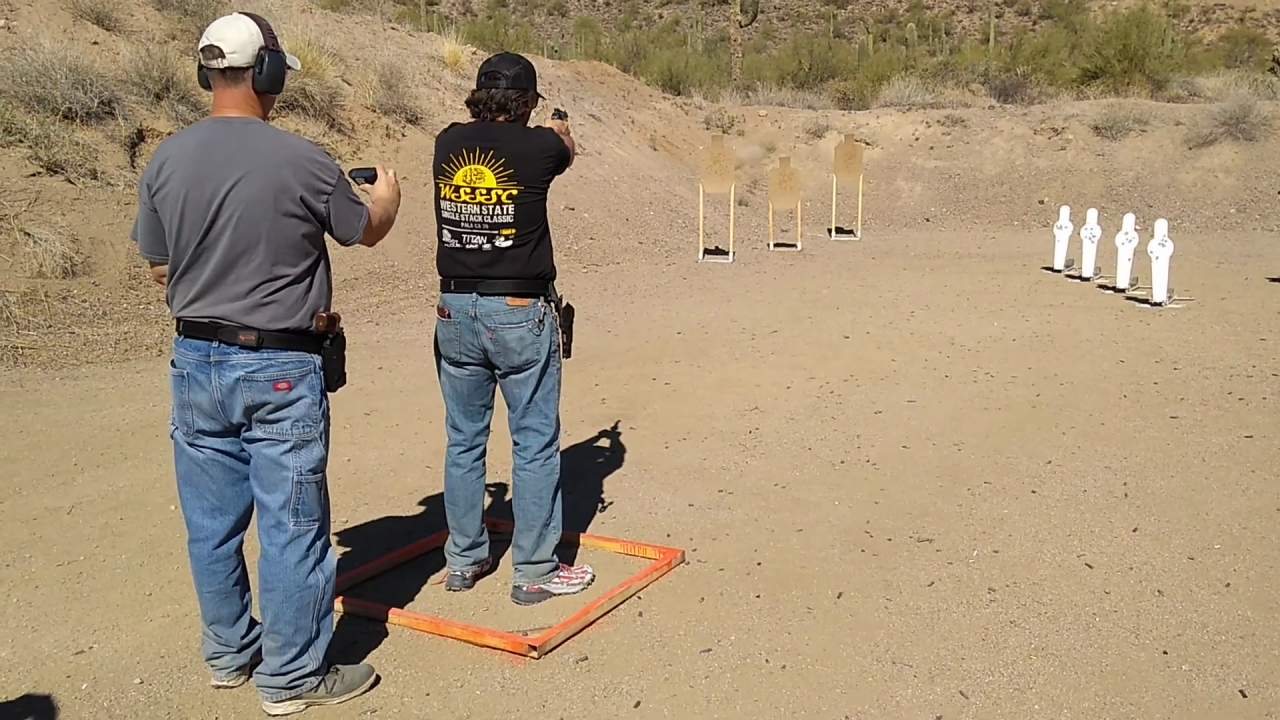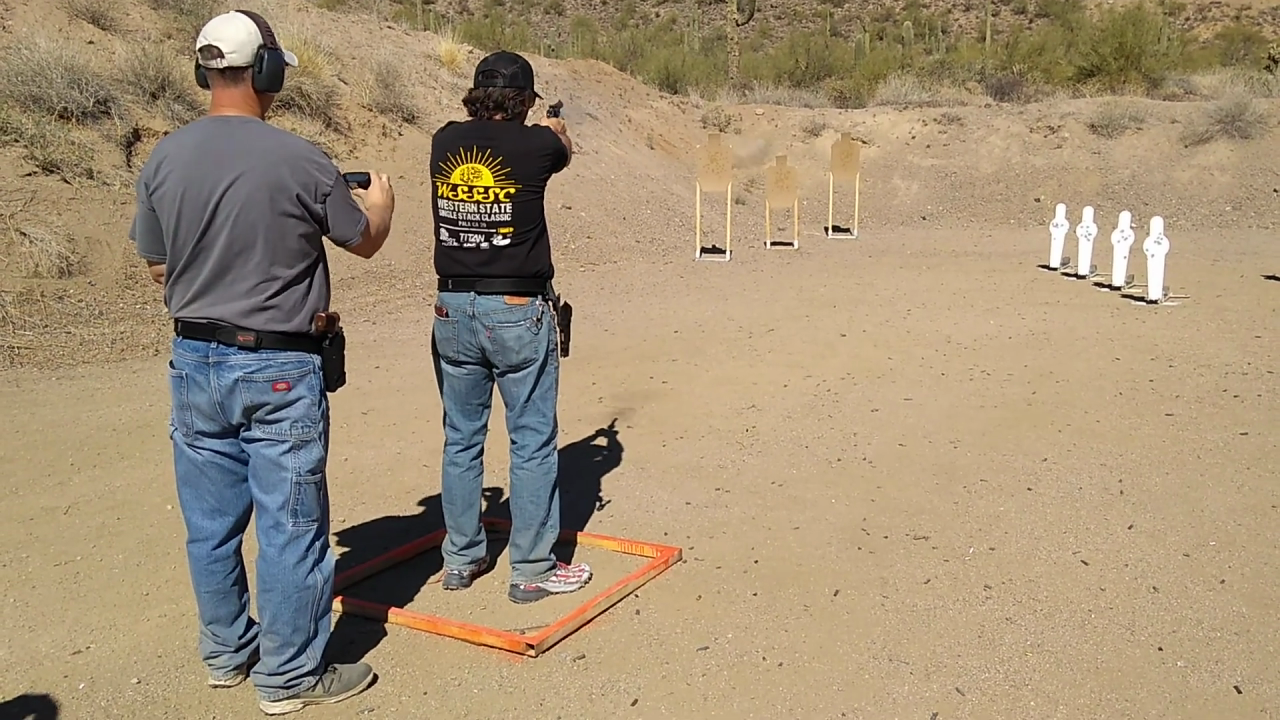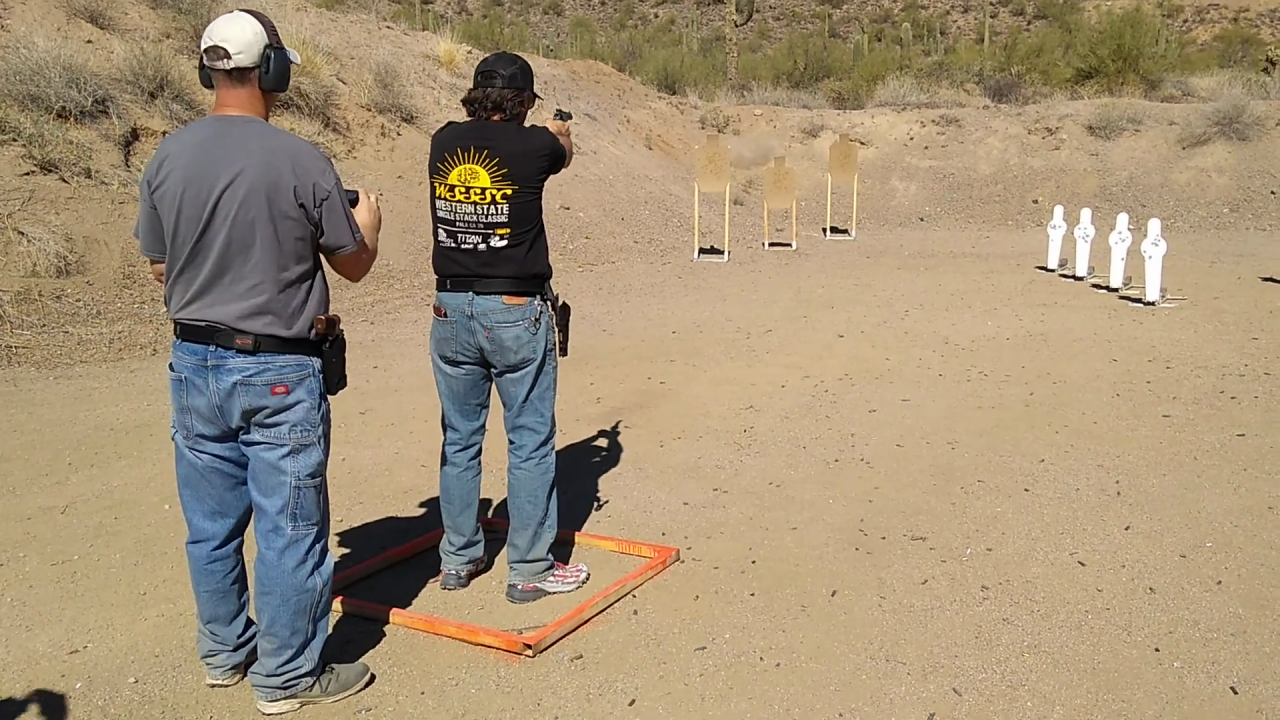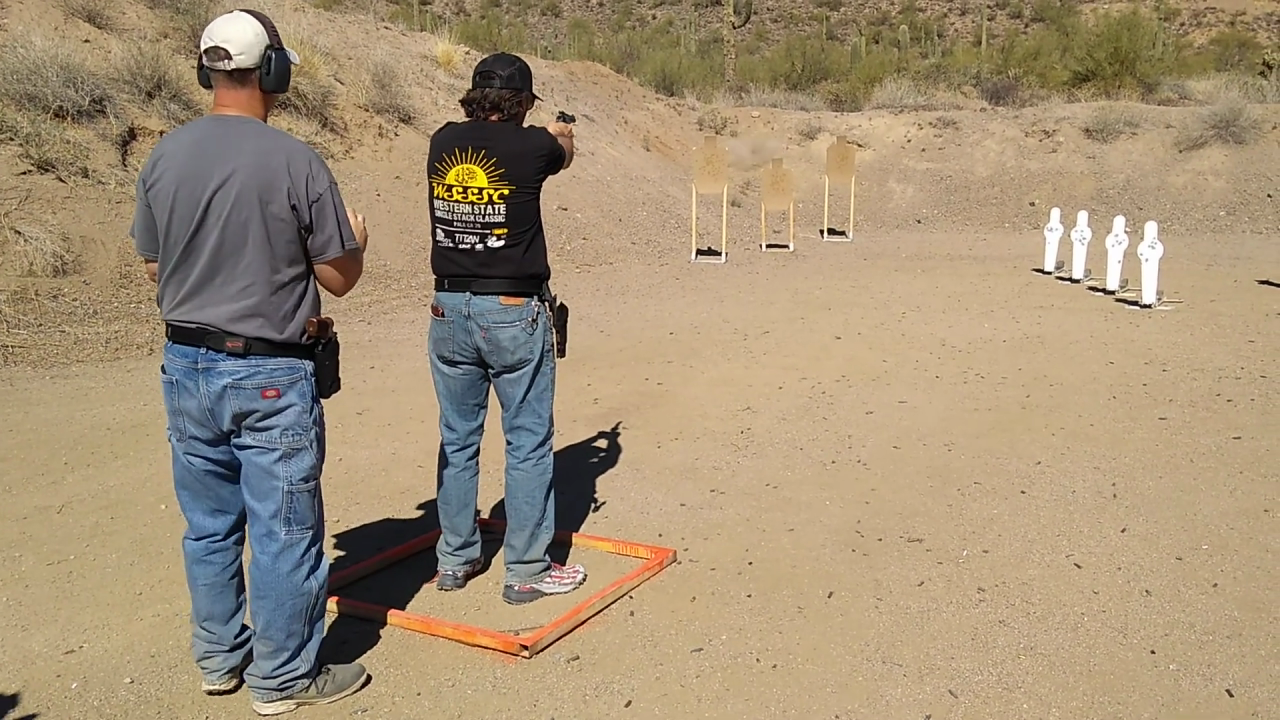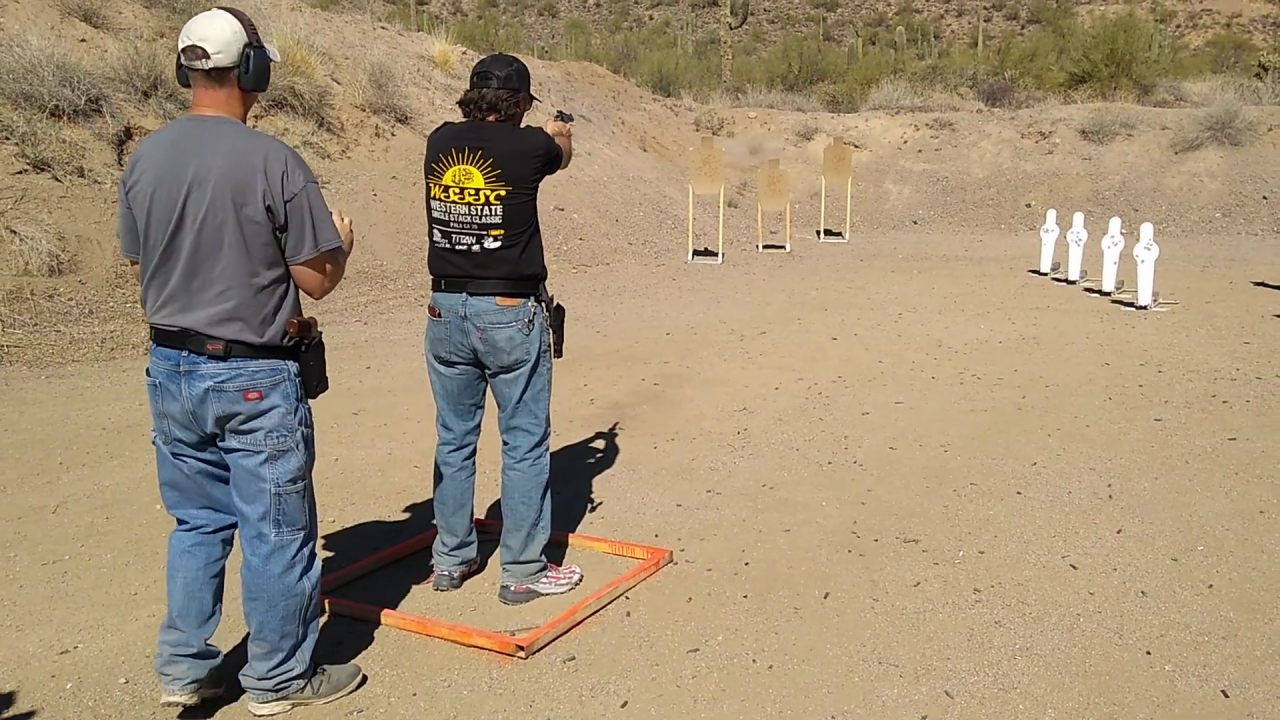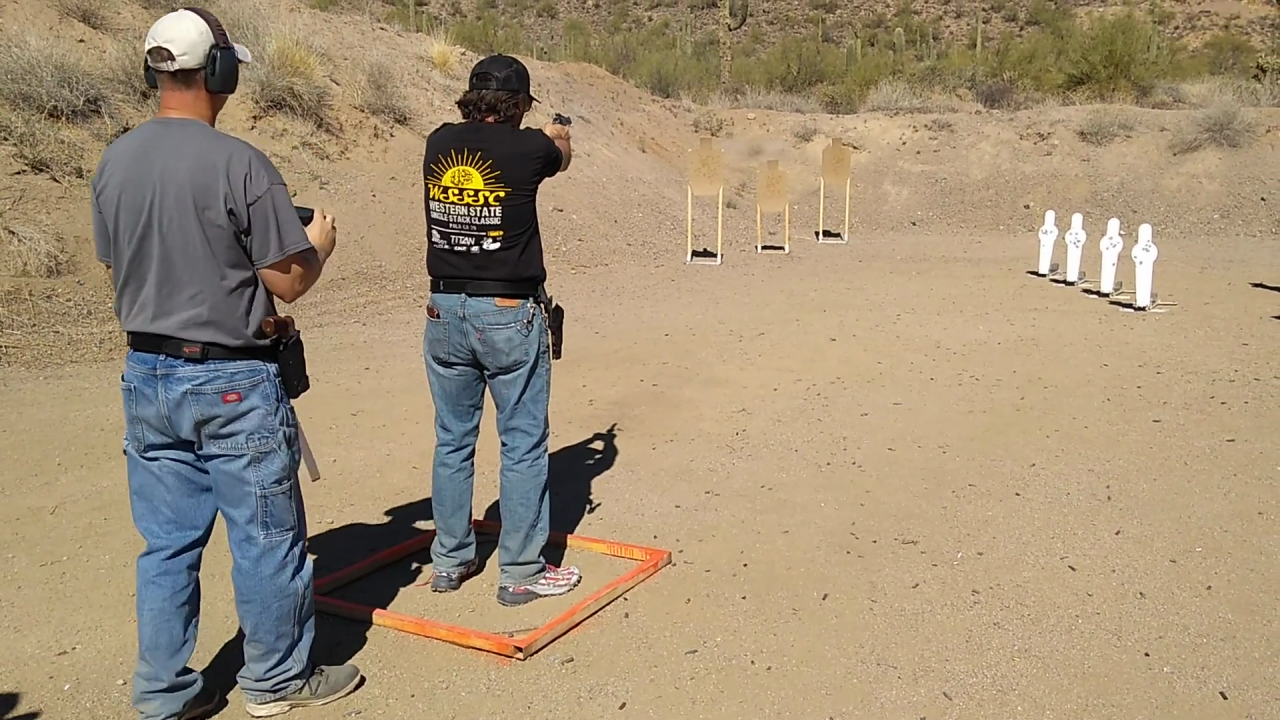
dt=0.2s
person 1, frame 1
left shoulder: (165, 161)
right shoulder: (301, 161)
left elbow: (160, 268)
right elbow: (367, 232)
right wrist: (387, 197)
left hip: (196, 363)
right hip: (279, 370)
left knee: (211, 523)
right knee: (291, 525)
left ankle: (229, 652)
person 1, frame 2
left shoulder: (163, 159)
right shoulder: (298, 160)
left elbow: (158, 268)
right elbow: (365, 241)
right wrist: (380, 202)
left hip: (195, 362)
right hip: (278, 370)
left knee: (210, 523)
right knee: (290, 526)
left ankle: (226, 651)
person 1, frame 3
left shoulder: (166, 158)
right shoulder: (300, 161)
left elbow: (160, 267)
right elbow: (355, 264)
right wrist: (368, 222)
left hip: (195, 364)
right hip: (277, 372)
left knee: (210, 525)
right knee: (288, 529)
left ankle: (225, 651)
person 1, frame 4
left shoulder: (163, 156)
right shoulder: (297, 163)
left elbow: (155, 266)
right elbow: (340, 278)
right wrist: (356, 240)
left hip: (186, 365)
right hip: (270, 374)
left knee: (209, 526)
right knee: (283, 531)
left ankle: (219, 656)
person 1, frame 5
left shoulder: (143, 158)
right shoulder: (273, 163)
left elbow: (138, 265)
right elbow: (318, 279)
right wrist: (341, 242)
left hip: (170, 369)
right hip: (254, 377)
left knee: (198, 522)
right knee: (274, 533)
person 1, frame 6
left shoulder: (113, 162)
right shoulder: (238, 163)
left elbow: (115, 268)
right elbow: (288, 281)
right wrist: (320, 244)
left hip: (145, 375)
right hip: (230, 381)
left knee: (168, 541)
right knee: (264, 536)
person 2, frame 1
left shoulder: (447, 143)
right shoulder: (537, 146)
right elbow: (566, 150)
right wrist: (558, 129)
left hip: (456, 311)
right hip: (519, 313)
left knee: (464, 440)
right knee: (534, 444)
left ankle: (464, 559)
right ankle: (535, 571)
person 2, frame 2
left shoulder: (444, 141)
right shoulder: (535, 144)
right elbow: (563, 150)
right wrist: (555, 128)
left hip: (453, 309)
right hip: (517, 312)
left knee: (461, 439)
right knee: (532, 443)
left ankle: (461, 558)
right ankle: (533, 570)
person 2, frame 3
left shoulder: (443, 142)
right shoulder: (533, 145)
right elbow: (564, 154)
right wrist: (559, 132)
left hip: (452, 310)
right hip: (515, 312)
left knee: (458, 440)
right knee: (530, 442)
left ankle: (459, 557)
right ankle: (530, 569)
person 2, frame 4
left shoulder: (443, 142)
right shoulder: (532, 146)
right elbow: (564, 154)
right wrist: (561, 134)
left hip: (450, 310)
right hip: (513, 312)
left knee: (457, 439)
right knee: (527, 443)
left ankle: (455, 558)
right ankle: (527, 570)
person 2, frame 5
left shoulder: (439, 142)
right shoulder: (528, 146)
right elbow: (562, 155)
right wrist: (560, 134)
left hip: (446, 310)
right hip: (510, 313)
left knee: (453, 440)
right knee: (524, 444)
left ankle: (451, 559)
right ankle: (523, 571)
person 2, frame 6
left shoulder: (439, 143)
right shoulder: (528, 147)
right elbow: (561, 157)
right wrist: (559, 136)
left hip: (445, 311)
right hip: (508, 315)
left knee: (452, 440)
right knee: (522, 444)
left ankle: (450, 560)
right ankle: (521, 572)
